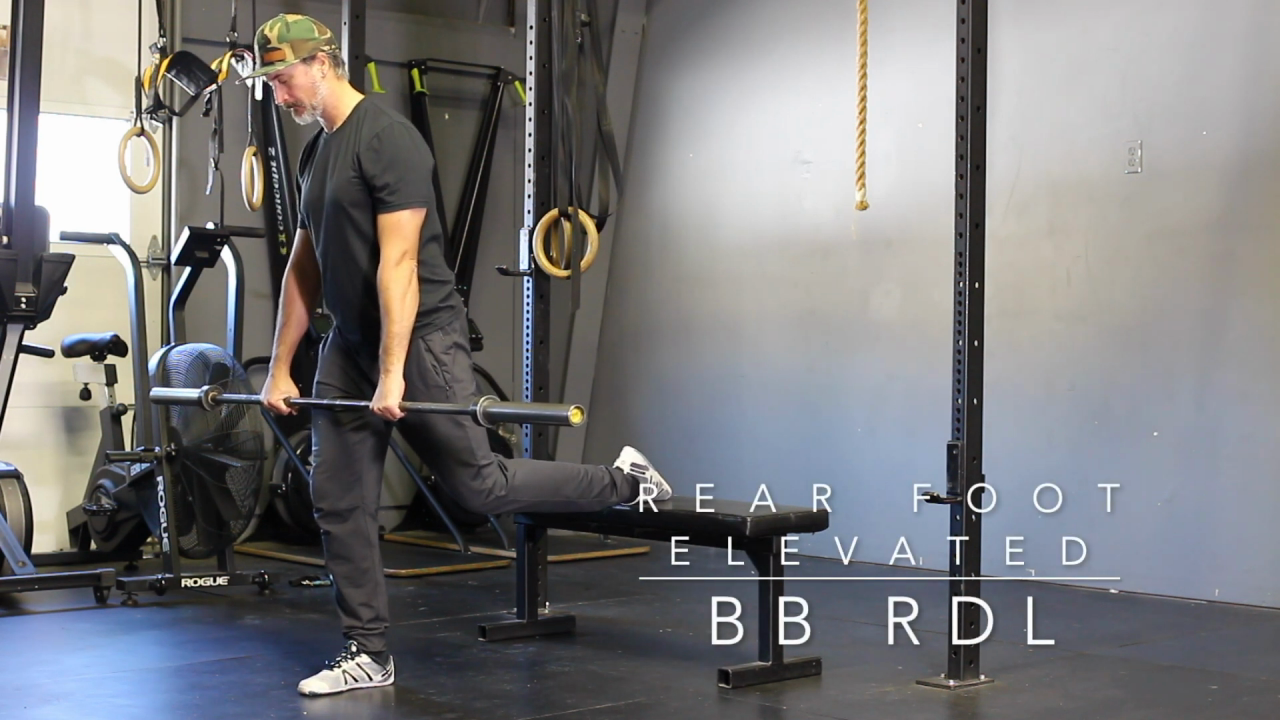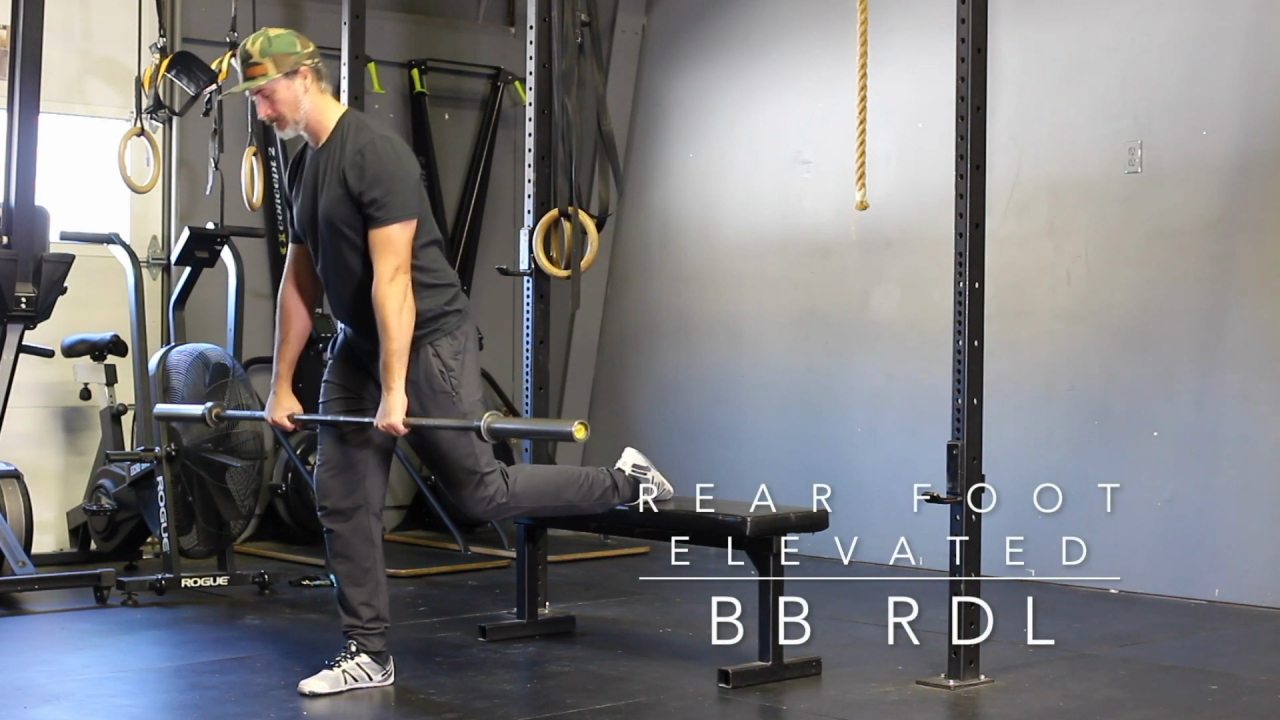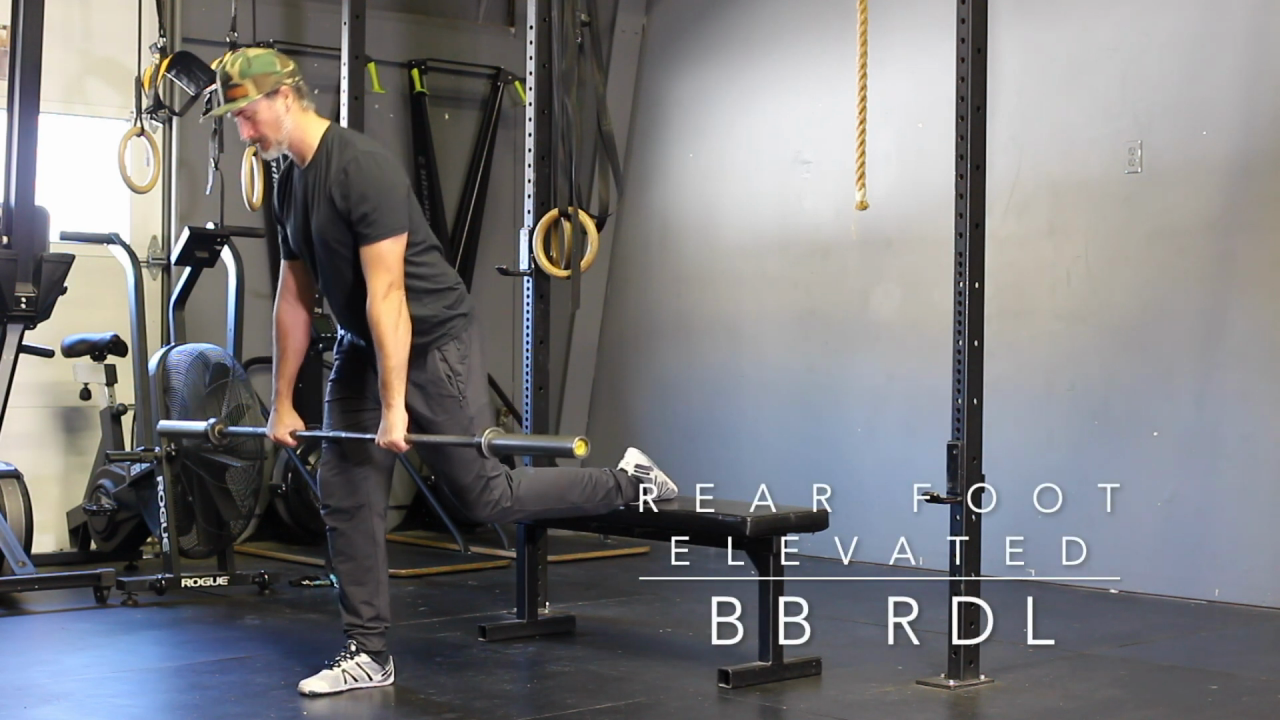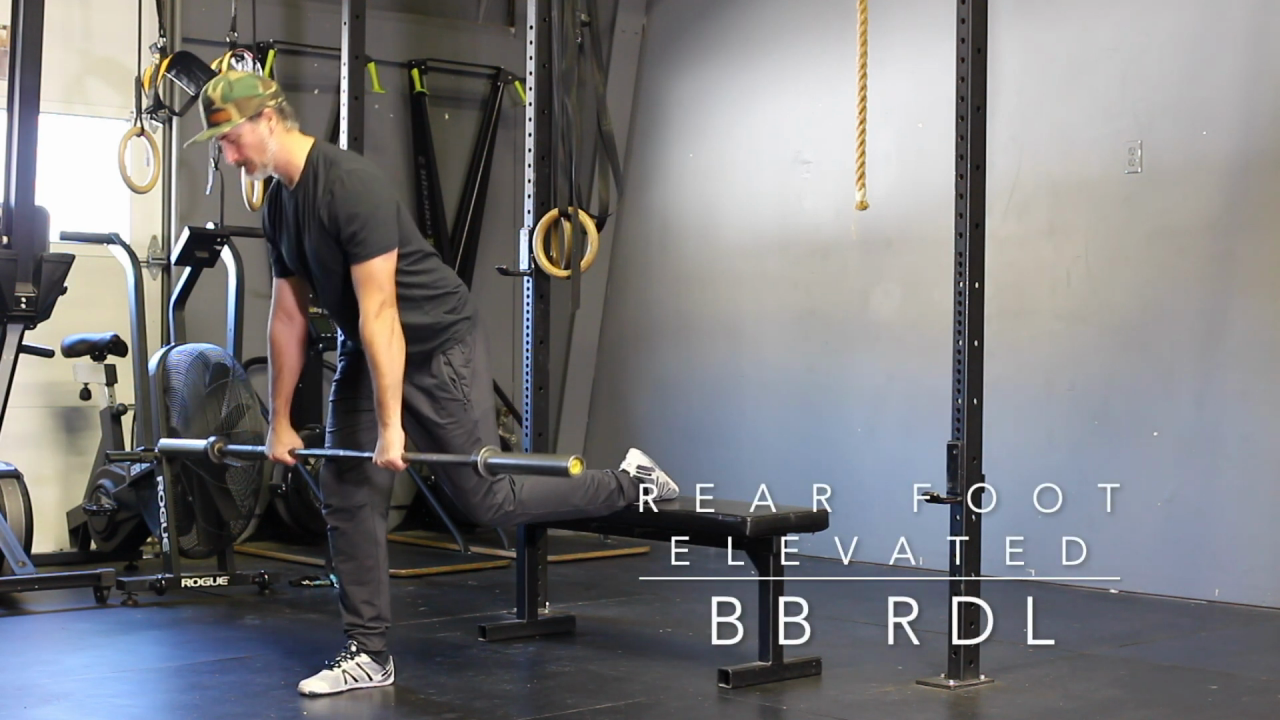
dt=0.2s
person 1, frame 1
left shoulder: (388, 138)
right shoulder: (316, 152)
left elbow: (398, 264)
right elbow: (304, 268)
left wrist: (393, 373)
right wrist: (279, 368)
left hip: (420, 341)
right hip: (348, 345)
left knee: (480, 484)
right knee: (338, 503)
left ankle: (624, 480)
right ankle: (367, 654)
person 1, frame 2
left shoulder: (375, 152)
right shoulder: (304, 167)
left elbow: (393, 279)
right elbow: (300, 282)
left wrist: (395, 391)
right wrist: (281, 385)
left hip: (428, 343)
right hip: (356, 346)
left knee: (480, 491)
right knee: (342, 501)
left ankle: (626, 482)
right ankle: (368, 654)
person 1, frame 3
left shoulder: (363, 167)
right shoulder: (290, 183)
left elbow: (387, 294)
right elbow: (294, 299)
left wrist: (394, 408)
right wrist: (281, 403)
left hip: (433, 345)
right hip: (362, 347)
left knee: (485, 494)
right knee: (345, 499)
left ankle: (628, 482)
right ankle: (368, 653)
person 1, frame 4
left shoulder: (351, 184)
right shoulder: (279, 203)
left elbow: (381, 312)
right elbow: (288, 317)
left wrist: (391, 426)
right wrist: (280, 422)
left hip: (438, 348)
right hip: (366, 351)
left knee: (486, 497)
right knee: (347, 499)
left ankle: (629, 483)
right ankle: (368, 653)
